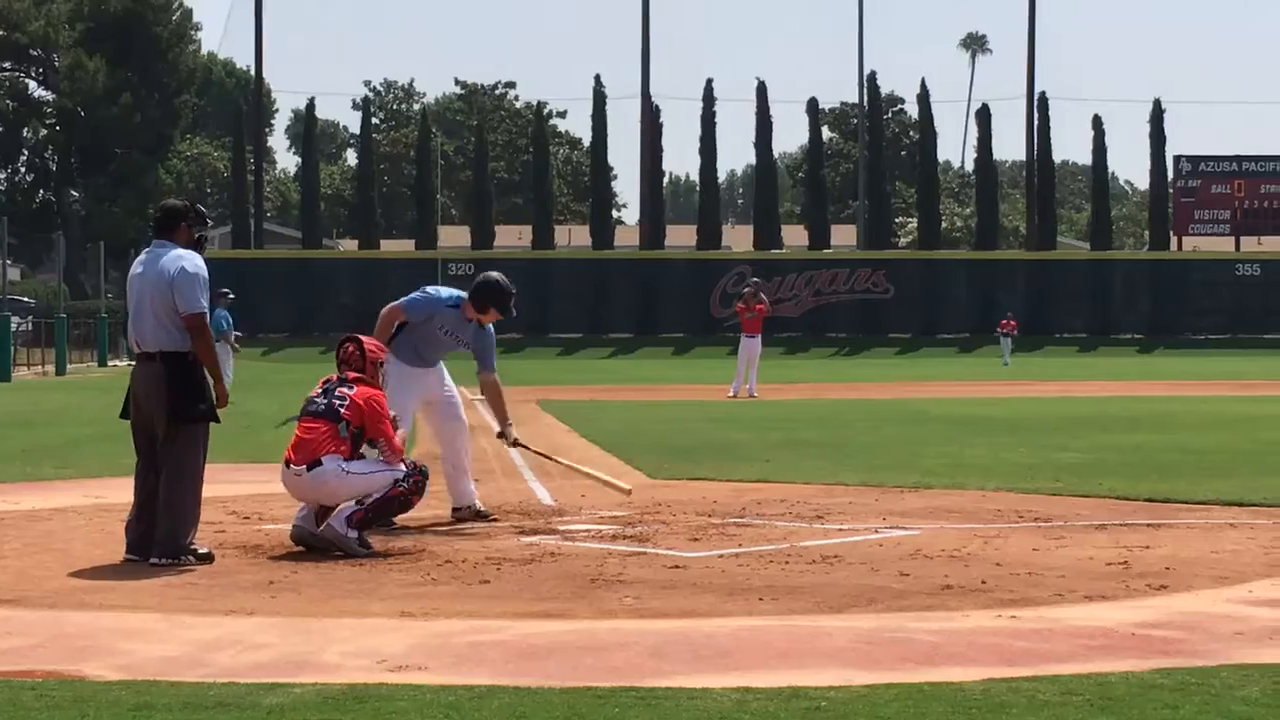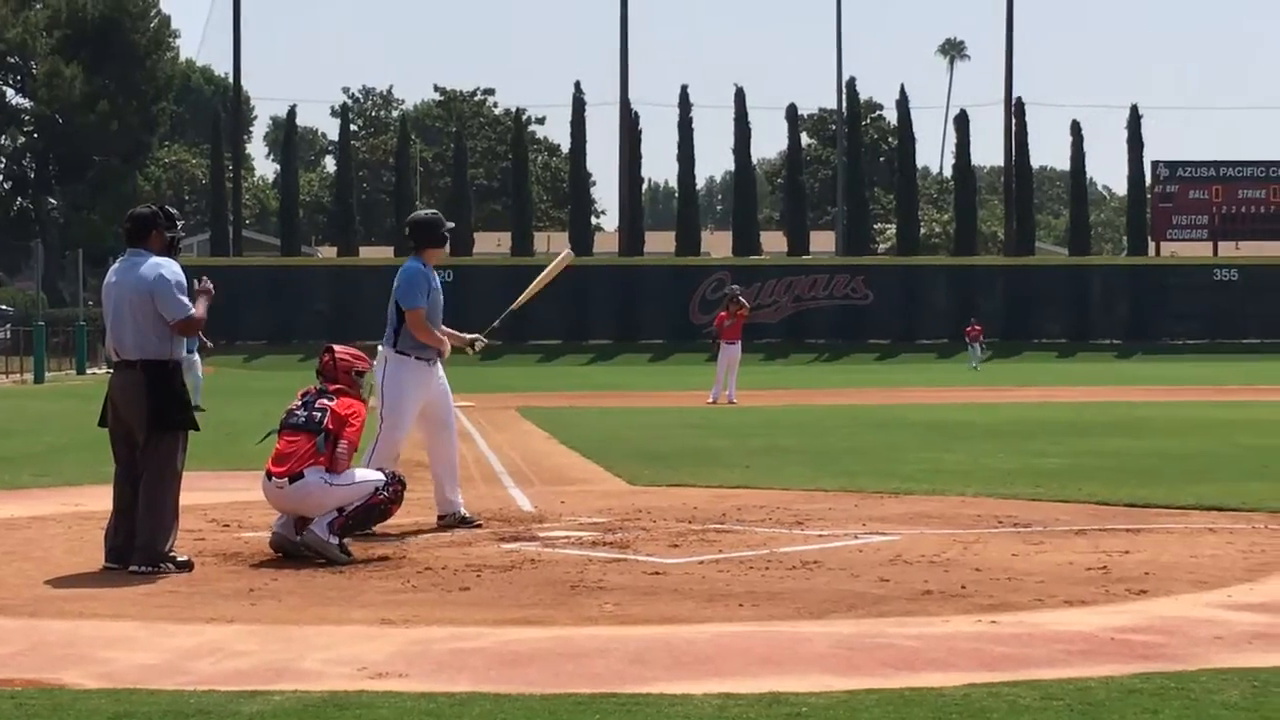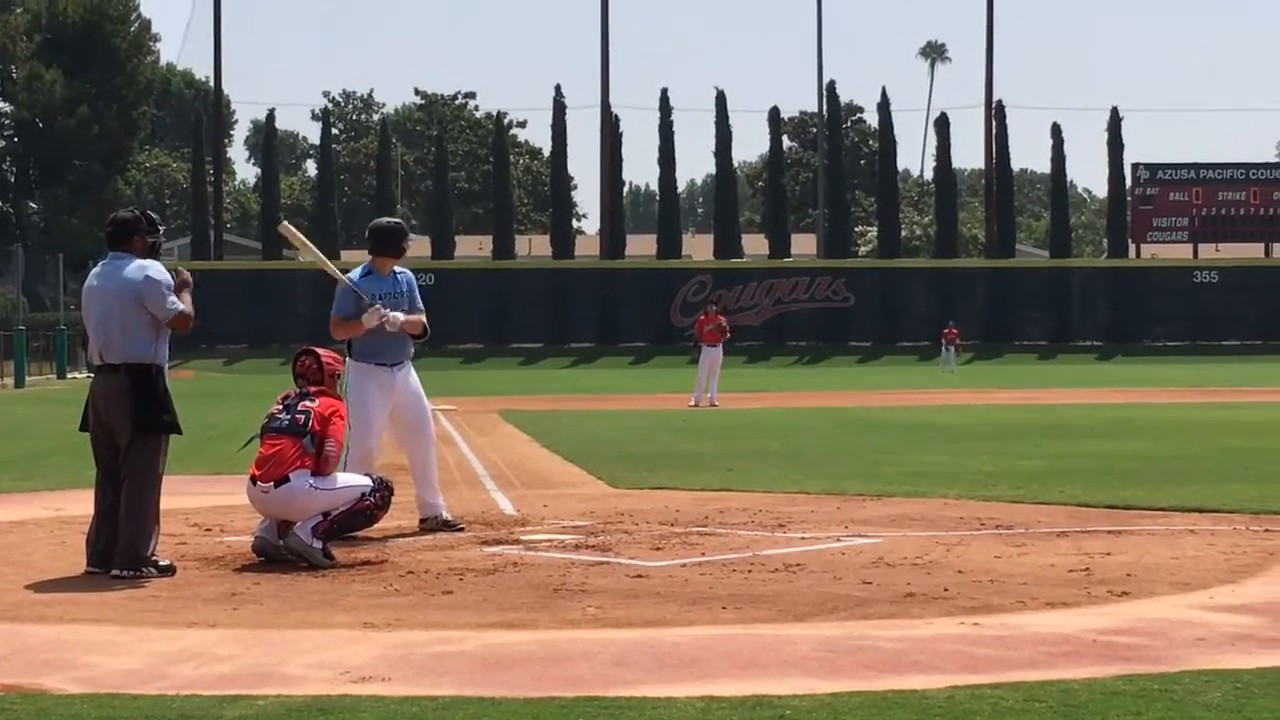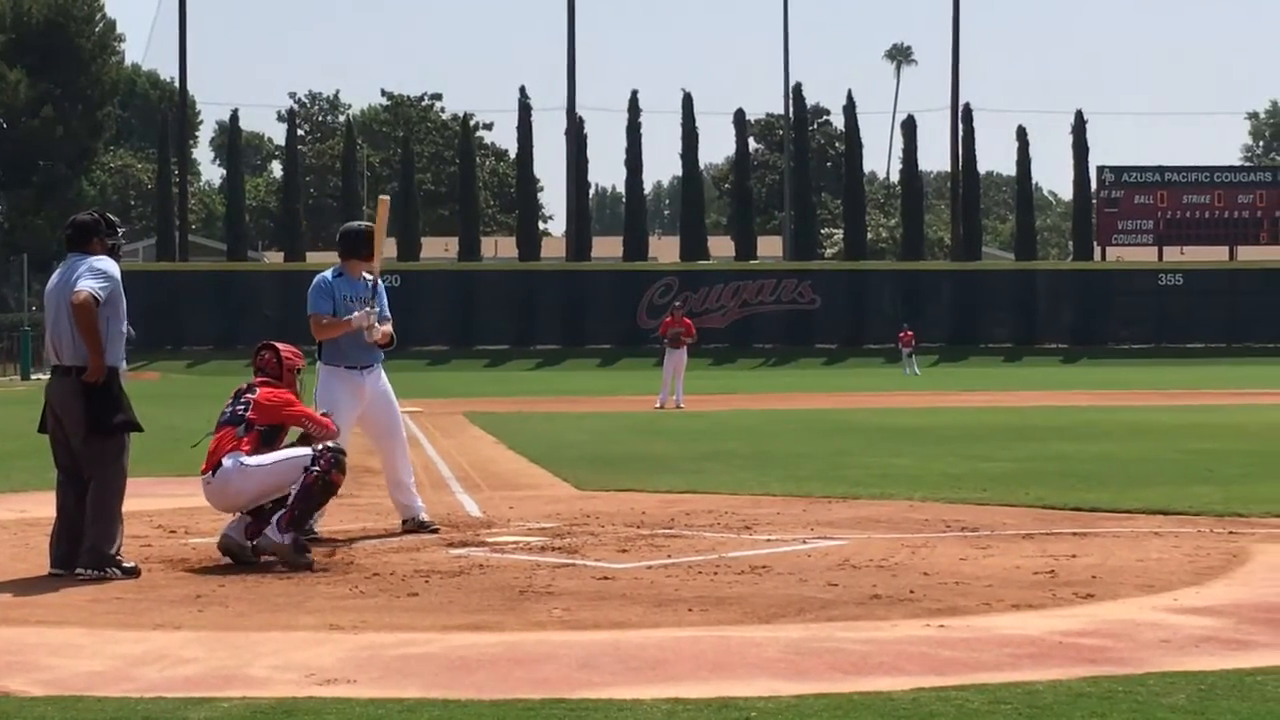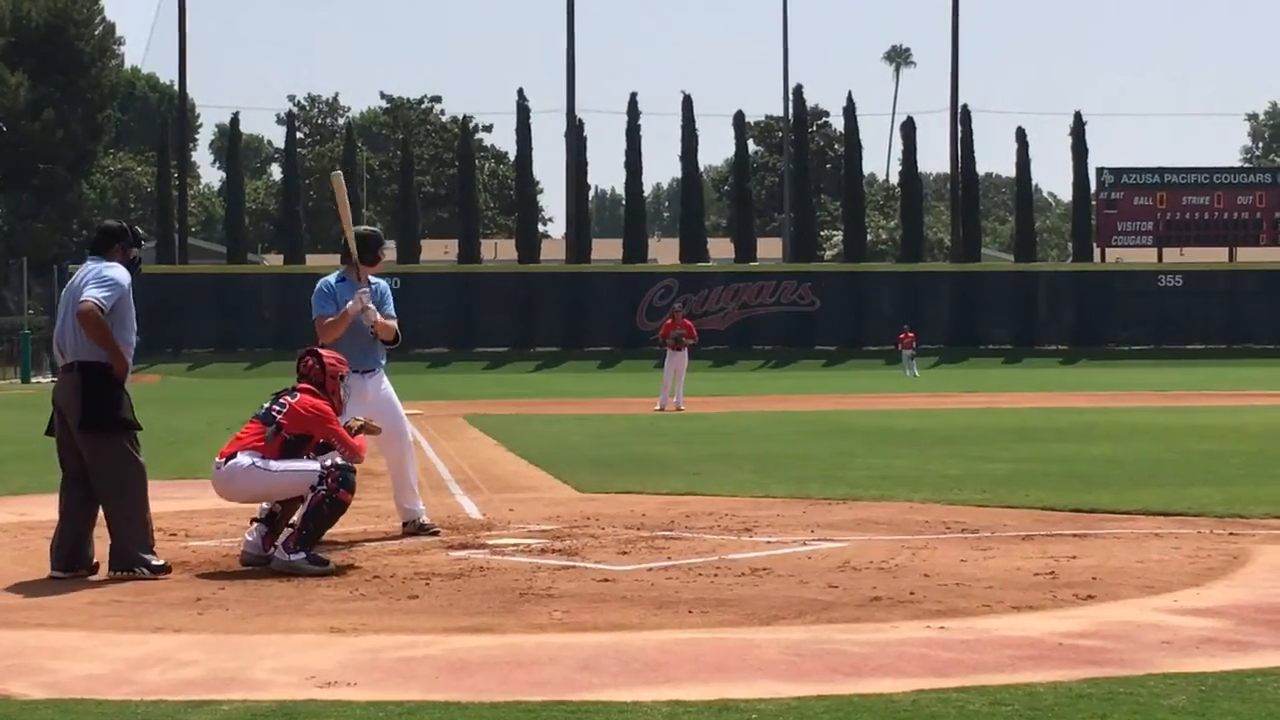
dt=1s
person 1, frame 1
left shoulder: (139, 265)
right shoulder: (187, 262)
left elbow: (145, 319)
right elbow: (197, 327)
right wrist: (218, 381)
left hip: (144, 370)
right hip: (177, 372)
left knee: (149, 461)
right knee: (182, 463)
left ankle: (140, 542)
right ankle: (173, 546)
person 1, frame 2
left shoulder: (113, 273)
right shoulder: (163, 269)
left elbow: (123, 326)
right elbow: (187, 325)
right wrist: (204, 297)
left hip: (121, 378)
right hip: (157, 380)
left knee: (127, 468)
right knee: (160, 470)
left ankle: (119, 550)
right ankle: (152, 554)
person 1, frame 3
left shoulder: (93, 277)
right shoulder: (148, 272)
left elbow: (98, 327)
right elbow: (182, 321)
right wrist: (184, 288)
left hip: (103, 382)
right hip: (139, 384)
left knee: (109, 473)
right knee: (141, 474)
left ankle: (101, 554)
right ankle: (134, 558)
person 1, frame 4
left shoulder: (56, 277)
right shoulder: (101, 267)
left elbow: (62, 326)
right elbow: (81, 302)
right wrist: (98, 358)
left hip: (60, 383)
right hip: (93, 384)
left knee: (71, 474)
right knee: (107, 472)
left ankle: (65, 555)
right ankle: (98, 558)
person 1, frame 5
left shoulder: (79, 277)
right shoulder: (114, 273)
left elbow: (80, 316)
right elbow: (88, 313)
right wrist: (118, 355)
left hip: (69, 383)
right hip: (96, 384)
left knee: (78, 476)
right knee: (123, 472)
left ankle: (70, 558)
right ankle: (131, 556)
person 2, frame 1
left shoulder: (483, 332)
right shoulder: (436, 300)
left elbow: (488, 380)
right elbow: (389, 315)
left wrist: (506, 424)
left hip: (433, 371)
right hip: (399, 367)
left knee: (457, 430)
left ankle: (465, 503)
person 2, frame 2
left shoulder: (429, 272)
right shoulder: (414, 272)
right elbow: (416, 325)
left wrist: (462, 339)
right wrist: (443, 343)
left hip: (430, 367)
right hip: (401, 366)
left knee: (445, 436)
right knee: (390, 438)
left ankle: (450, 509)
person 2, frame 3
left shoulder: (405, 278)
right shoulder: (354, 282)
left elbow: (421, 325)
right elbow: (337, 330)
left wrist: (401, 319)
right wrist: (365, 322)
left hip: (403, 372)
right hip: (367, 375)
left knee: (422, 440)
right knee: (363, 447)
left ankle: (432, 511)
person 2, frame 4
left shoulder: (374, 285)
right shoulder: (325, 283)
left elbow: (388, 336)
right elbow: (319, 331)
left wrist: (378, 332)
right wrist: (354, 320)
left hip: (374, 376)
right hip: (337, 378)
left knee: (395, 443)
left ankle: (411, 512)
person 2, frame 5
left shoulder: (380, 288)
right shoulder: (328, 287)
left elbow: (392, 335)
right elbow: (324, 333)
left wrist: (376, 319)
right wrist: (352, 308)
left hip: (376, 380)
left knee: (402, 444)
left ankle: (413, 516)
person 3, frame 1
left shoulder: (326, 384)
right shoulder: (371, 395)
right elbow: (392, 455)
left wrist: (381, 427)
right wrist: (399, 436)
left hip: (291, 476)
right hip: (322, 476)
left knee: (350, 464)
right knee: (414, 476)
left ankle: (307, 523)
right ankle: (346, 526)
person 3, frame 2
left shoulder: (305, 397)
right shoulder: (353, 406)
left elbow: (300, 447)
right elbow: (341, 462)
left hip: (271, 488)
right hip: (305, 488)
right knee: (392, 485)
left ankle: (286, 530)
right ankle: (326, 531)
person 3, frame 3
left shoulder: (283, 402)
right shoulder: (332, 405)
left elbow: (279, 451)
right elbow: (330, 458)
right wrist: (319, 480)
left hip: (256, 493)
right hip: (291, 492)
right knee: (380, 491)
left ankle: (269, 534)
right ankle: (311, 534)
person 3, frame 4
left shoulder: (243, 396)
right shoulder: (277, 396)
right elbow: (328, 431)
left wrist: (300, 443)
right wrist: (323, 421)
left hip: (214, 487)
right hip: (234, 474)
left knee: (294, 486)
right knee: (331, 458)
left ankle: (238, 534)
right ankle: (281, 533)
person 3, frame 5
left shoulder: (291, 398)
right shoulder: (316, 406)
left elbow: (296, 444)
right elbow: (355, 455)
left wrist: (341, 434)
right wrist: (357, 433)
left hip: (226, 471)
right hip: (243, 471)
left knee: (300, 472)
right knee: (340, 476)
left ankle: (258, 544)
right ankle: (292, 553)
